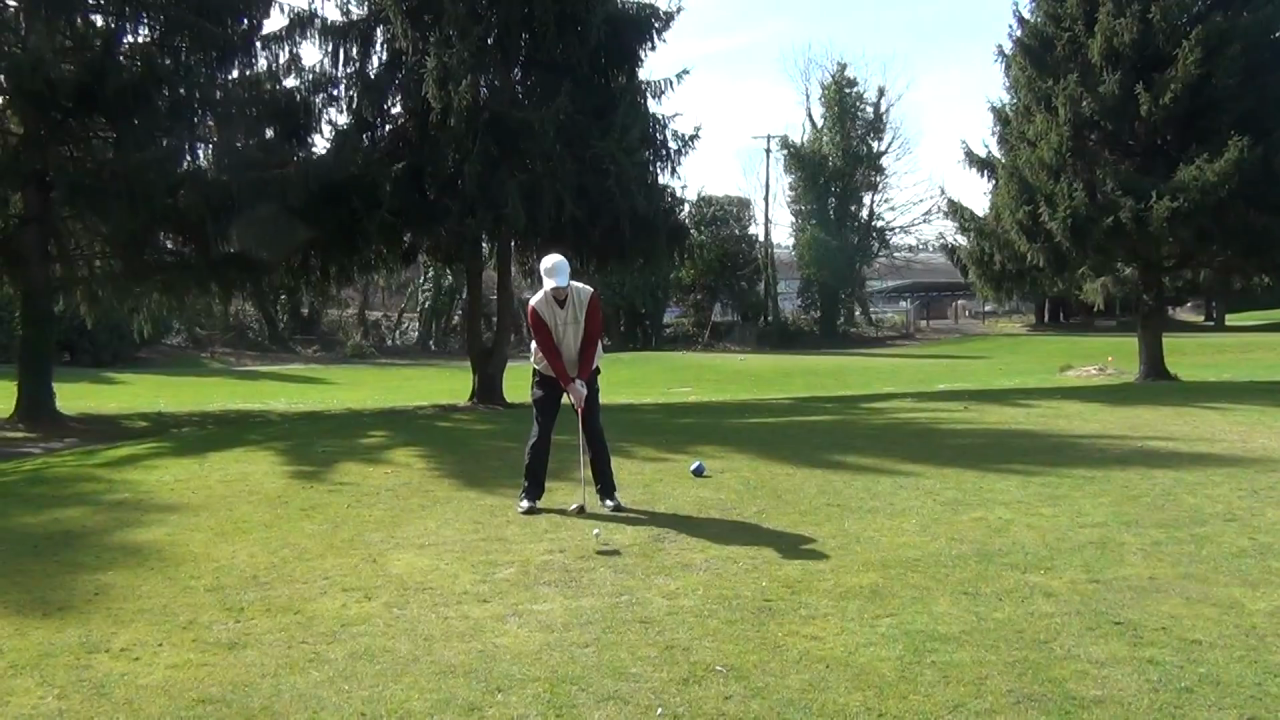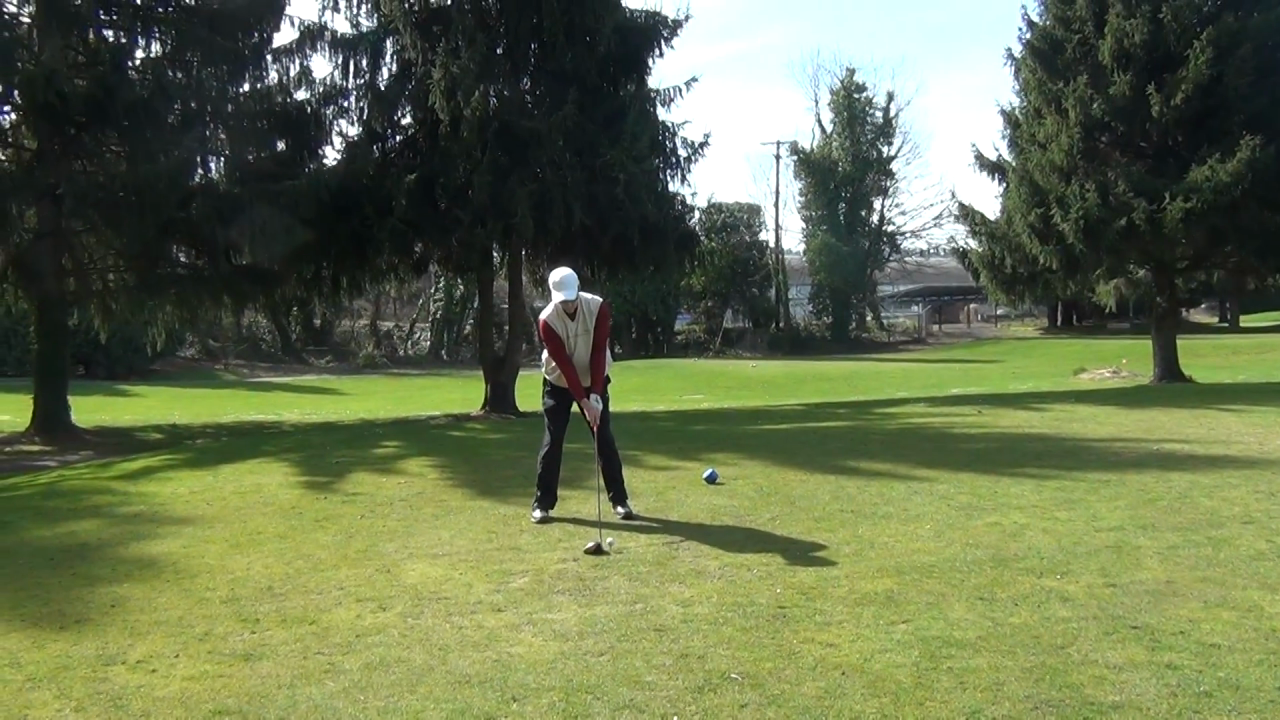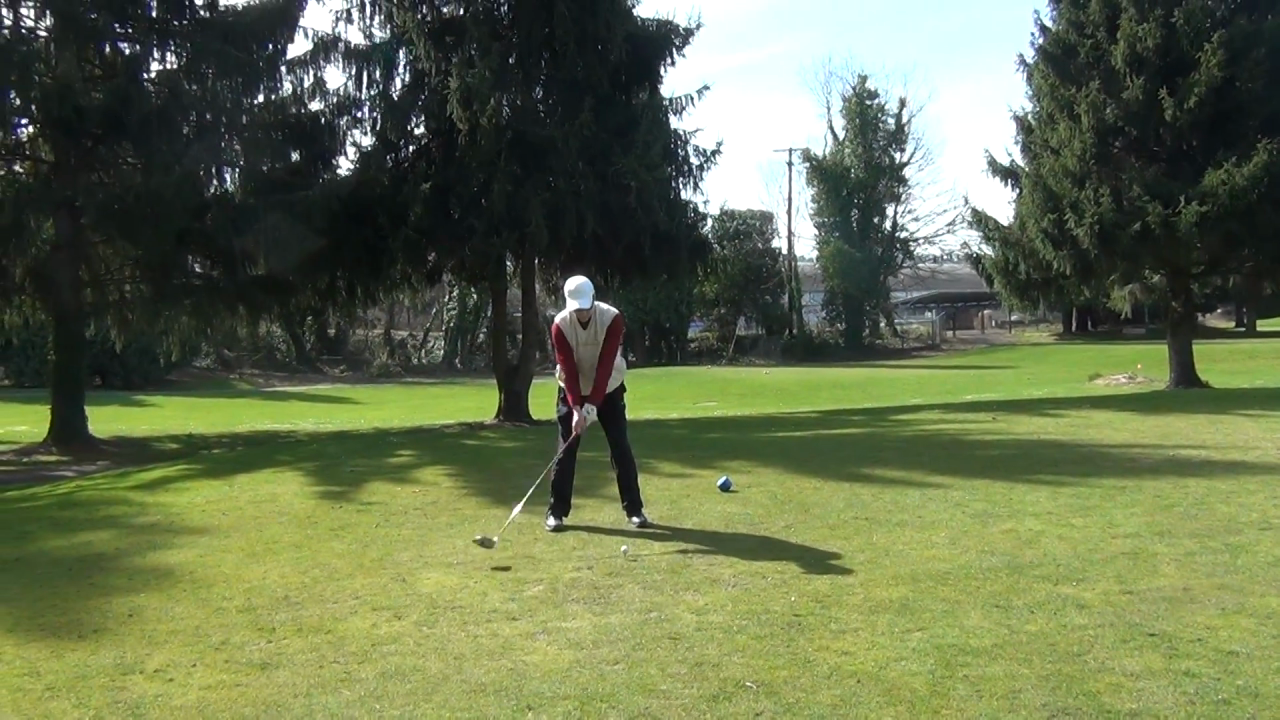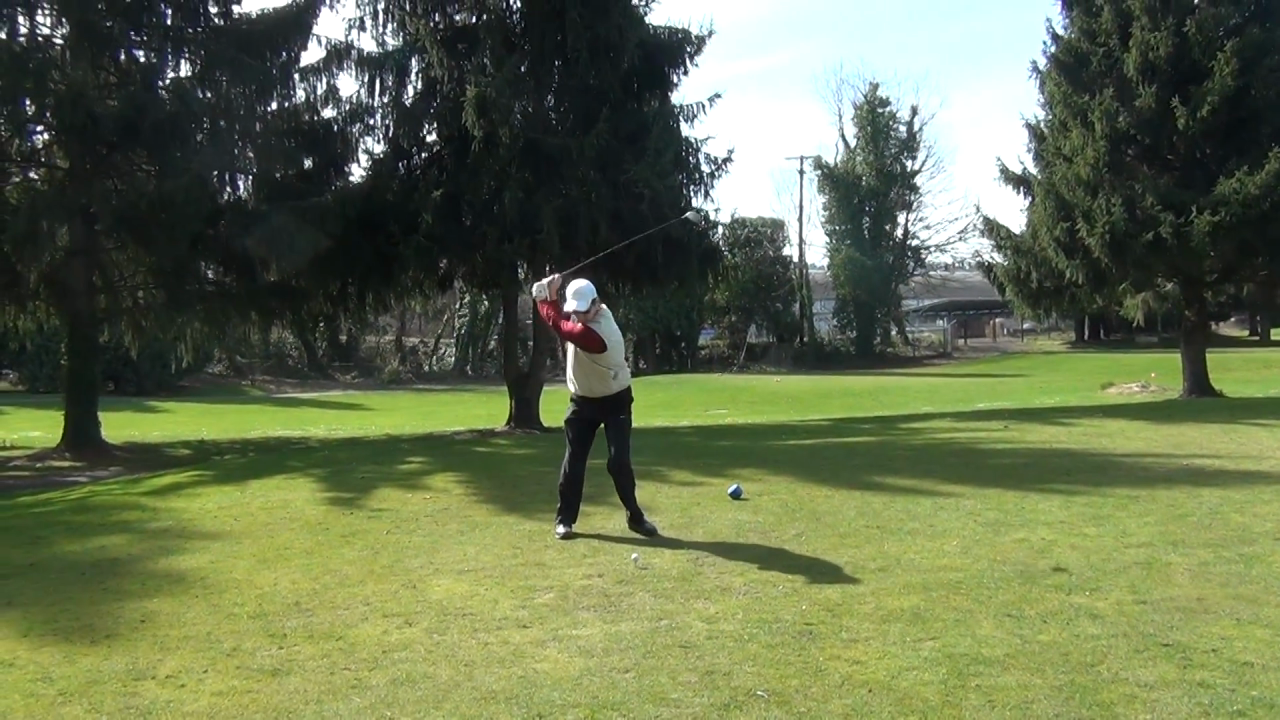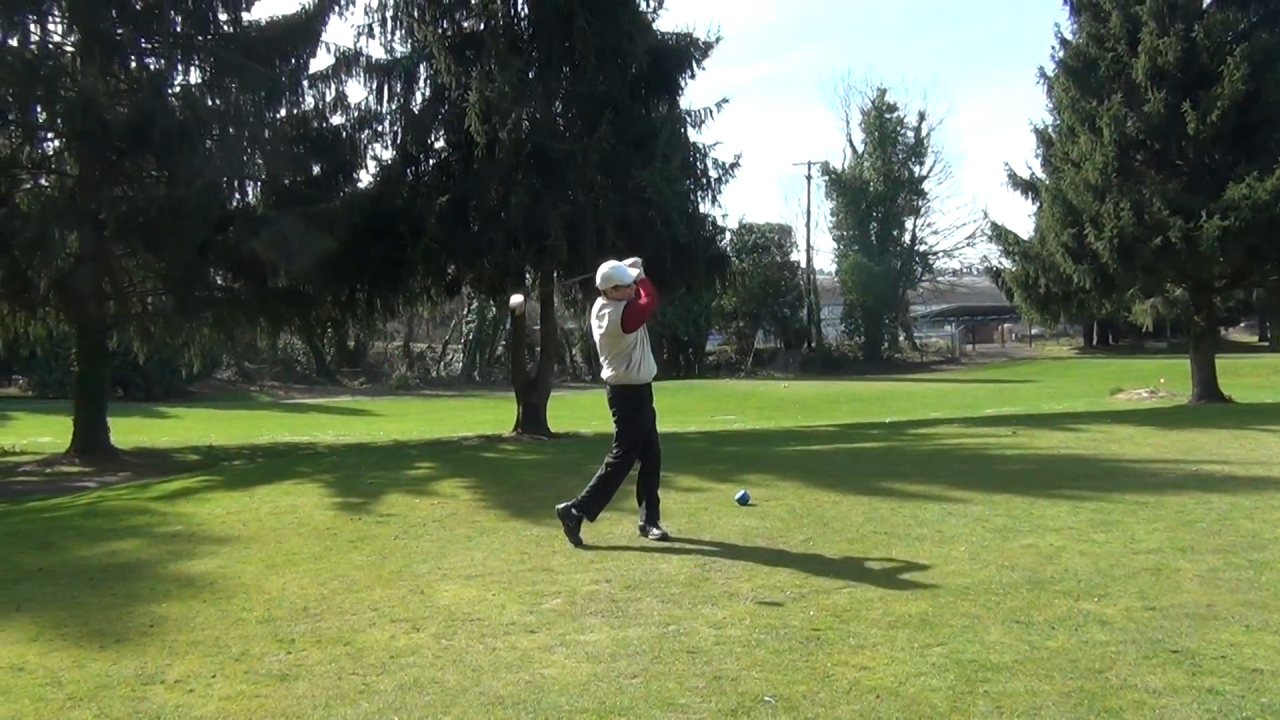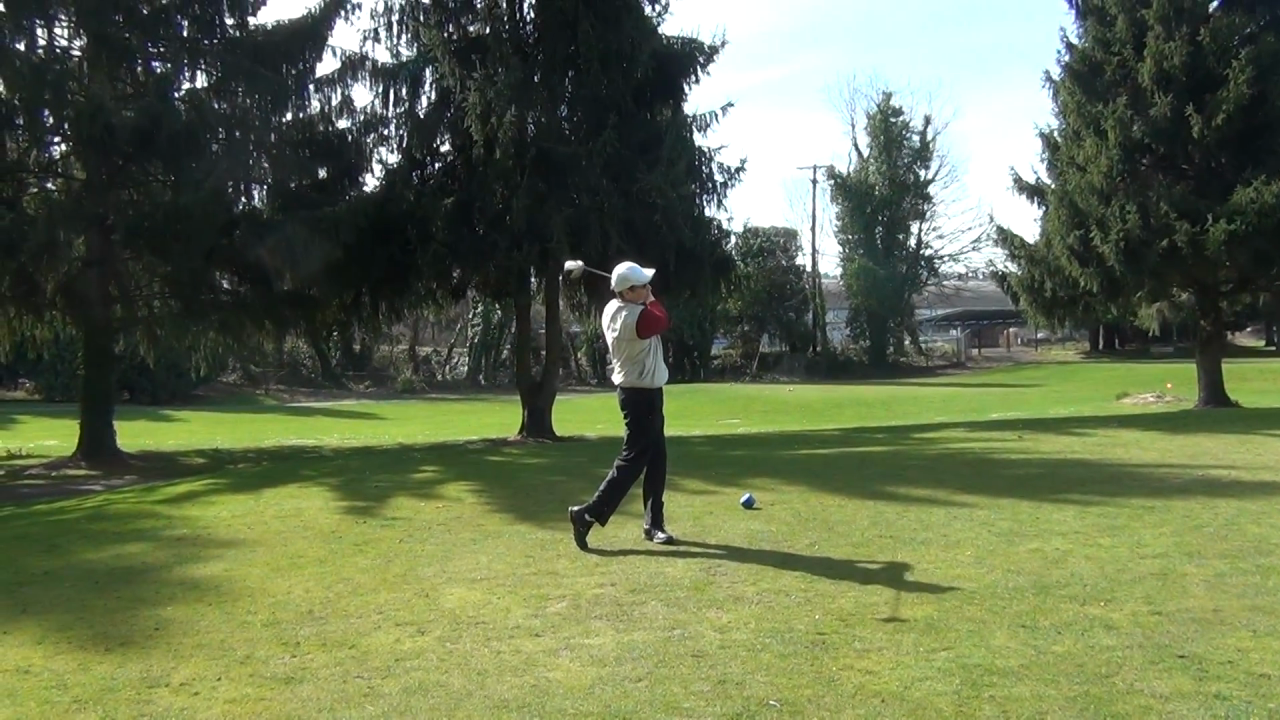
dt=0.7s
person 1, frame 1
left shoulder: (588, 297)
right shoulder: (536, 306)
left elbow: (591, 341)
right elbow: (549, 351)
left wrist: (580, 380)
right wrist: (568, 385)
left hip: (584, 373)
right hip: (548, 374)
left knee: (593, 430)
right knee: (541, 431)
left ankle: (607, 492)
right ankle: (530, 493)
person 1, frame 2
left shoulder: (598, 307)
right shoulder: (547, 320)
left elbow: (598, 353)
right elbow: (564, 364)
left wrist: (595, 394)
right wrist: (583, 401)
left hip: (594, 381)
right hip: (558, 384)
left knee: (605, 438)
right knee: (553, 440)
left ankle: (619, 499)
right ankle: (543, 502)
person 1, frame 3
left shoulder: (612, 319)
right shoulder: (560, 325)
left elbow: (605, 365)
right elbow: (568, 369)
left wrist: (592, 405)
right wrist: (577, 409)
left hip: (608, 391)
right hip: (572, 392)
left knee: (621, 449)
right knee: (566, 450)
left ankle: (634, 508)
right ankle: (556, 511)
person 1, frame 4
left shoulder: (595, 333)
right shoulder: (578, 315)
left elbow: (560, 325)
left wrist: (543, 300)
right wrist: (551, 296)
left hip: (614, 400)
right hip: (583, 400)
left knee: (618, 462)
right knee: (573, 460)
left ankle: (635, 517)
right ankle: (565, 518)
person 1, frame 5
left shoulder: (604, 305)
right shoulder: (623, 313)
left elbow: (640, 299)
right elbow: (649, 301)
left wrist: (636, 275)
right wrist: (642, 277)
left hip: (634, 389)
right hip: (629, 393)
left knee: (651, 456)
right knee: (622, 458)
left ankle: (649, 520)
right ankle: (575, 510)
person 1, frame 6
left shoulder: (613, 309)
right shoulder: (638, 317)
left elbow: (652, 320)
right elbow: (662, 321)
left wrist: (645, 300)
right wrist: (650, 300)
left hip: (638, 390)
right hip: (641, 394)
left knee: (656, 458)
right knee: (633, 459)
left ankle: (653, 523)
right ankle: (588, 514)
